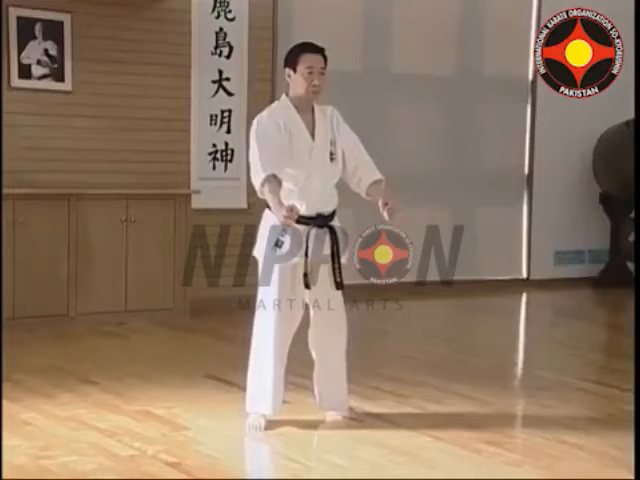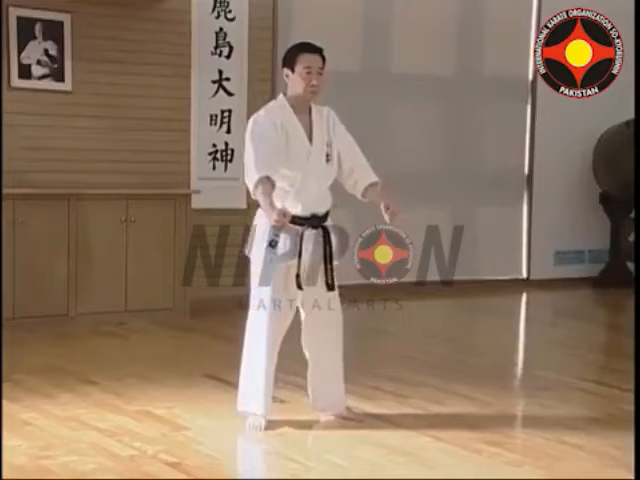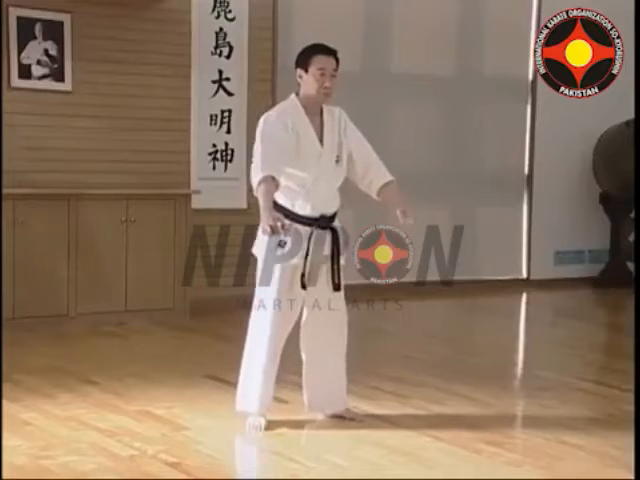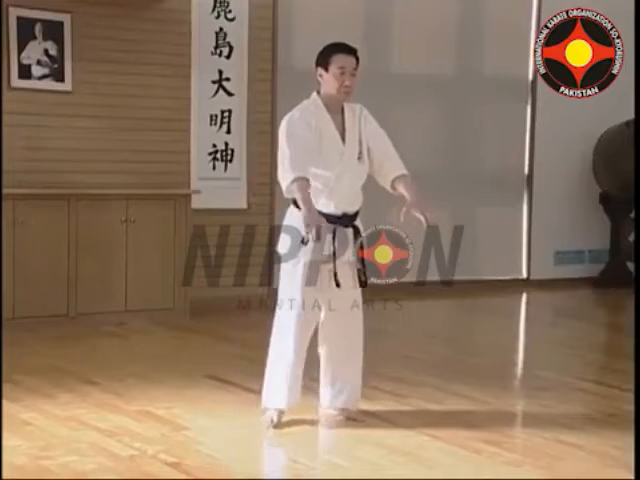
dt=0.3s
person 1, frame 1
left shoulder: (332, 119)
right shoulder: (269, 122)
left elbow: (359, 167)
right elbow: (265, 170)
left wrist: (382, 197)
right wrist: (278, 206)
left hip: (324, 232)
right hip: (285, 231)
left knee: (331, 319)
right knee: (275, 319)
left ankle: (333, 400)
right ankle: (260, 406)
person 1, frame 2
left shoulder: (328, 120)
right shoulder: (266, 121)
left elbow: (355, 169)
right elbow: (260, 170)
left wrist: (382, 201)
right wrist: (269, 207)
left hip: (316, 232)
right hip: (279, 231)
left knee: (325, 318)
right knee: (268, 319)
left ankle: (330, 400)
right ankle: (256, 406)
person 1, frame 3
left shoulder: (339, 121)
right shoulder: (277, 121)
left elbow: (369, 168)
right elbow: (264, 168)
left wrist: (398, 204)
right wrist: (266, 208)
left hip: (324, 232)
right hip: (286, 229)
left knee: (329, 318)
right knee: (271, 319)
left ankle: (328, 400)
right ankle: (254, 406)
person 1, frame 4
left shoulder: (361, 118)
right shoulder: (299, 120)
left elbow: (388, 163)
right elbow: (293, 169)
left wrist: (410, 196)
right wrist: (307, 207)
left hip: (347, 228)
right hip: (308, 227)
left knee: (346, 317)
right knee: (297, 315)
left ankle: (336, 400)
right ankle: (277, 402)
